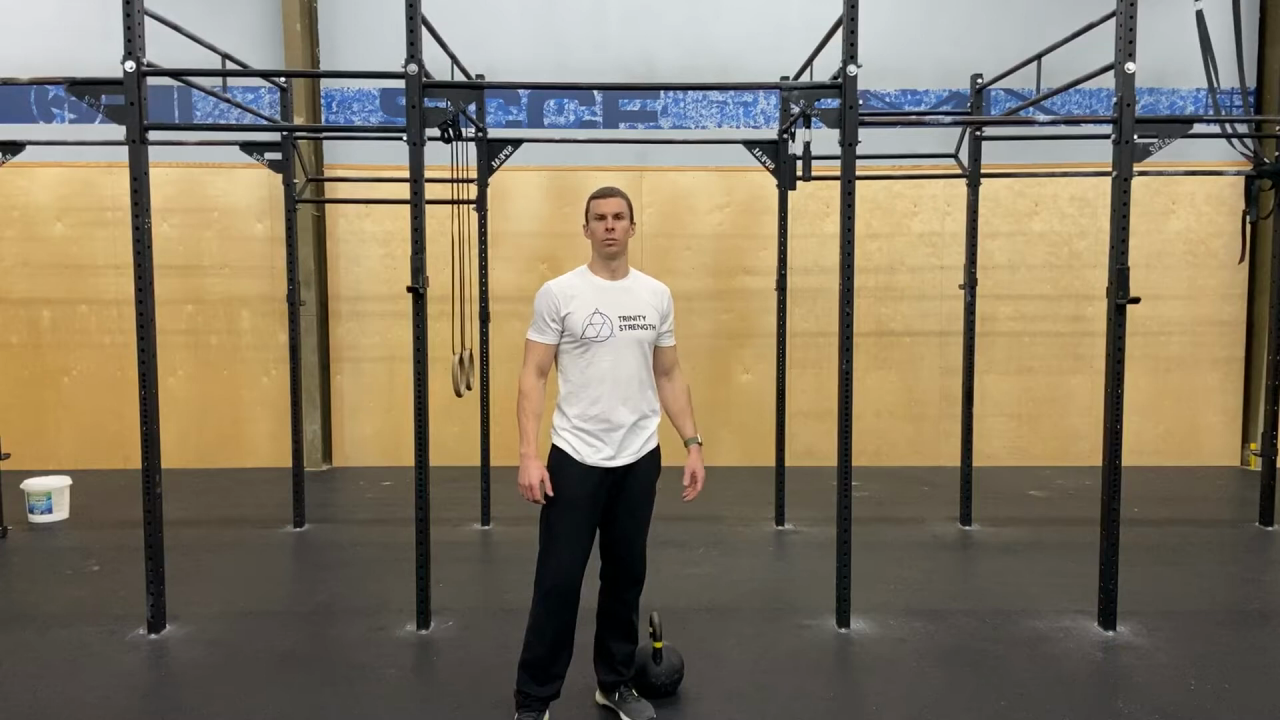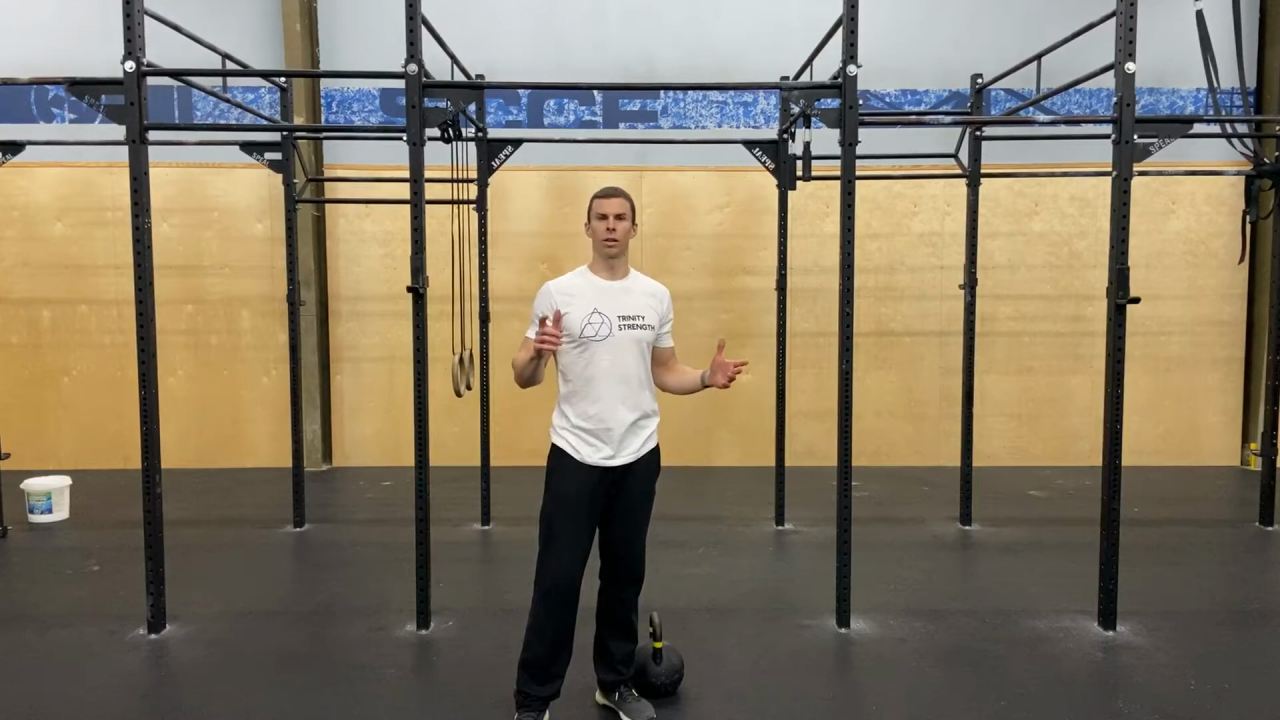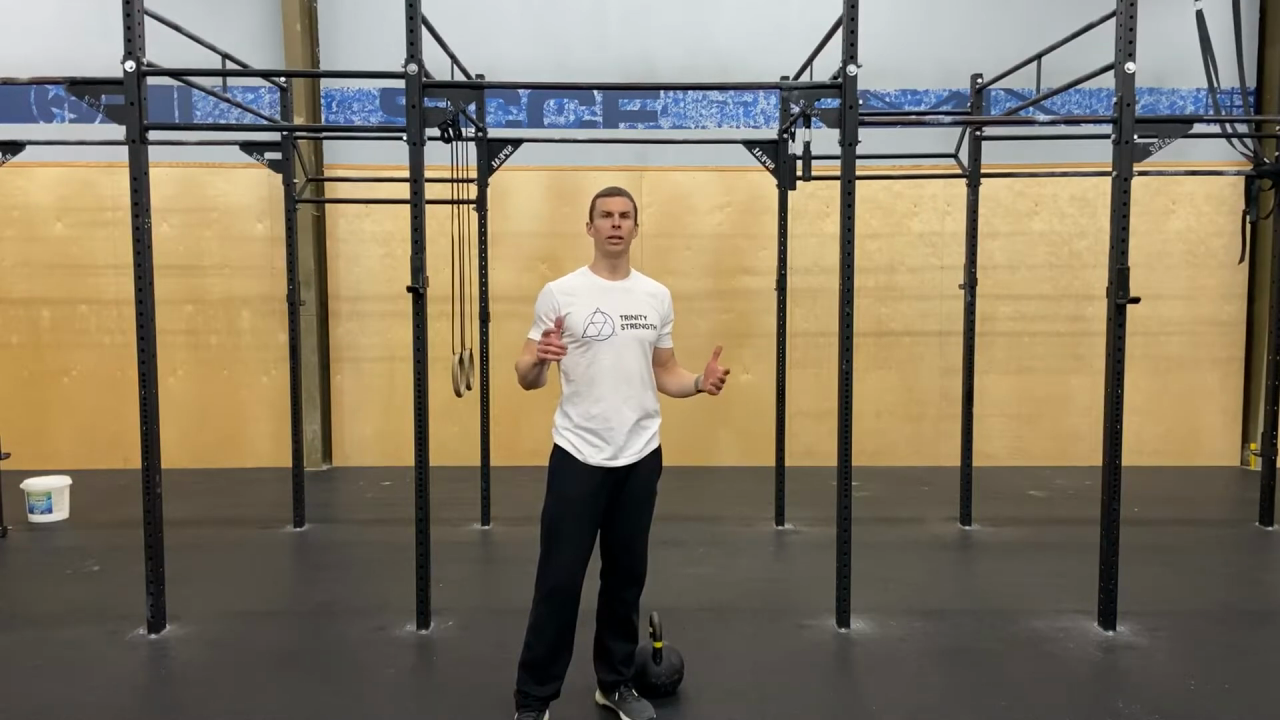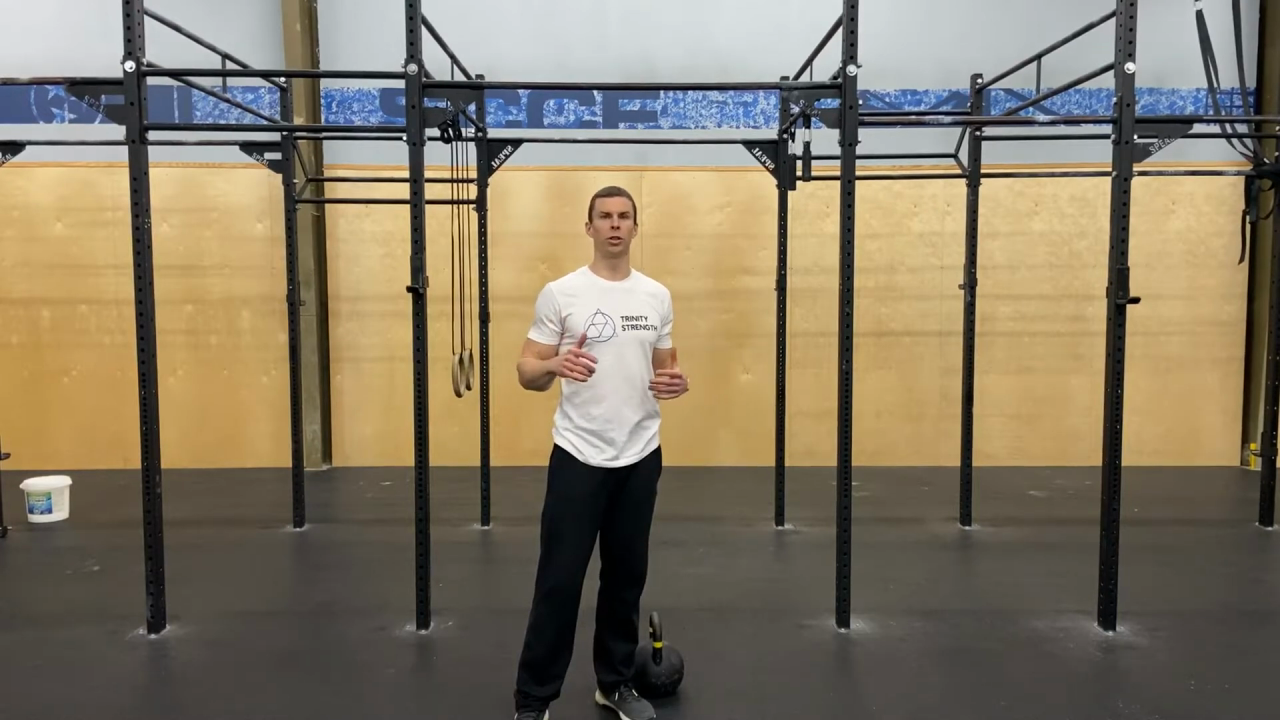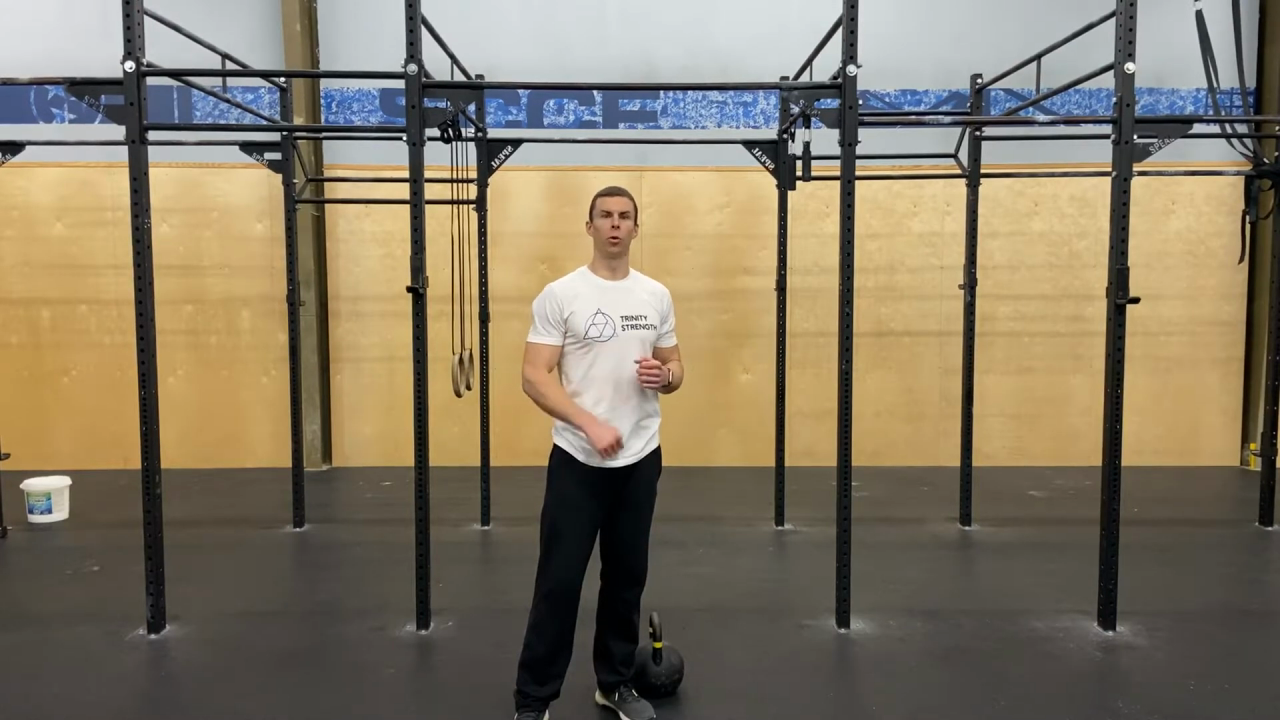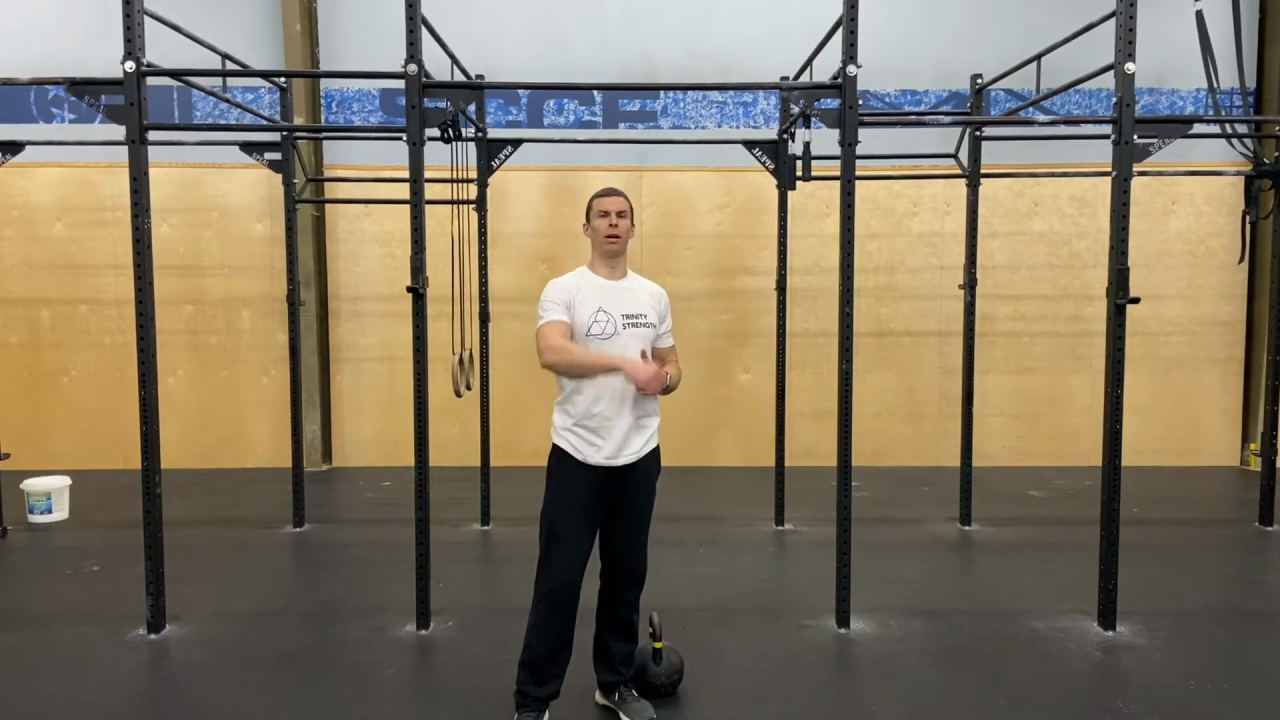
dt=0.7s
person 1, frame 1
left shoulder: (657, 295)
right shoulder: (558, 293)
left elbow: (668, 375)
right elbow: (532, 375)
left wrist: (692, 442)
right wrist: (528, 454)
left hip: (638, 457)
right hip: (574, 459)
left knee: (625, 576)
right knee: (558, 580)
person 1, frame 2
left shoulder: (655, 295)
right shoulder: (558, 292)
left elbow: (664, 372)
right elbow: (523, 376)
left wrist: (707, 377)
right wrist: (538, 352)
left hip: (637, 456)
right hip: (576, 455)
left knee: (624, 576)
right knee: (558, 578)
person 1, frame 3
left shoulder: (657, 296)
right shoulder: (560, 292)
left elbow: (663, 372)
right elbow: (526, 378)
left wrist: (700, 382)
right wrist: (539, 358)
left hip: (640, 456)
right hip: (578, 456)
left knee: (626, 575)
right knee: (560, 579)
person 1, frame 4
left shoulder: (657, 296)
right shoulder: (560, 293)
left elbow: (663, 366)
right elbow: (526, 372)
left wrist: (675, 381)
right wrist: (555, 365)
left hip: (640, 457)
right hip: (579, 457)
left knee: (626, 576)
right knee: (560, 579)
person 1, frame 5
left shoulder: (656, 295)
right shoulder: (559, 294)
left elbow: (675, 368)
right elbow: (535, 376)
left wrist: (665, 375)
right wrist: (589, 424)
left hip: (639, 459)
right hip: (577, 459)
left knee: (627, 576)
right knee: (560, 581)
person 1, frame 6
left shoulder: (654, 295)
right shoulder: (563, 290)
left elbow: (672, 367)
right elbow: (551, 354)
left wrist: (662, 378)
right wrist: (622, 363)
left hip: (638, 457)
right hip: (577, 459)
left knee: (626, 576)
right knee: (559, 581)
